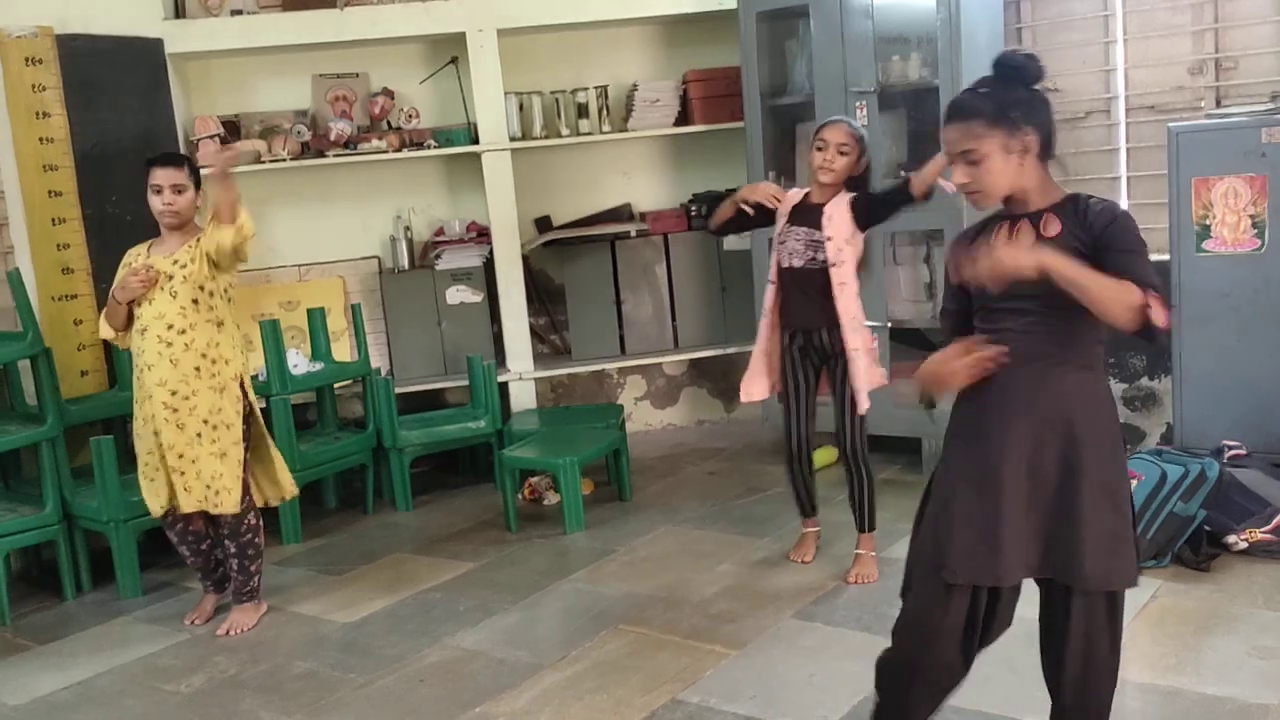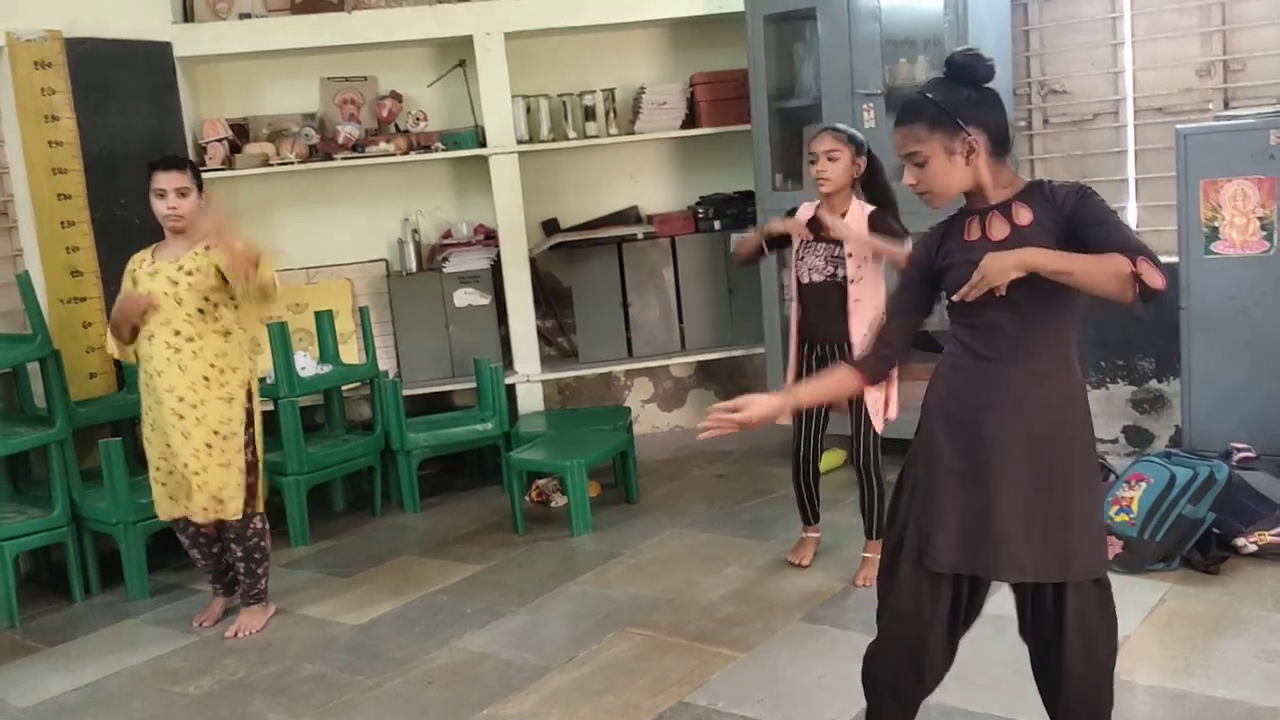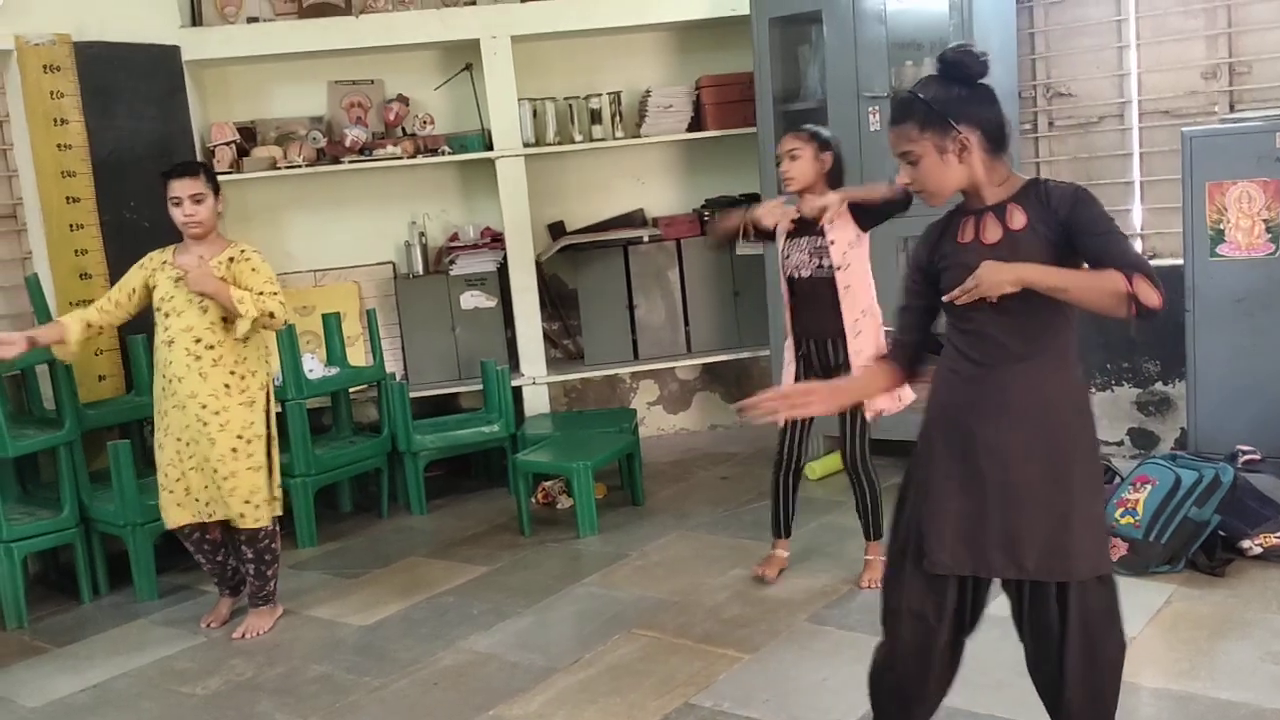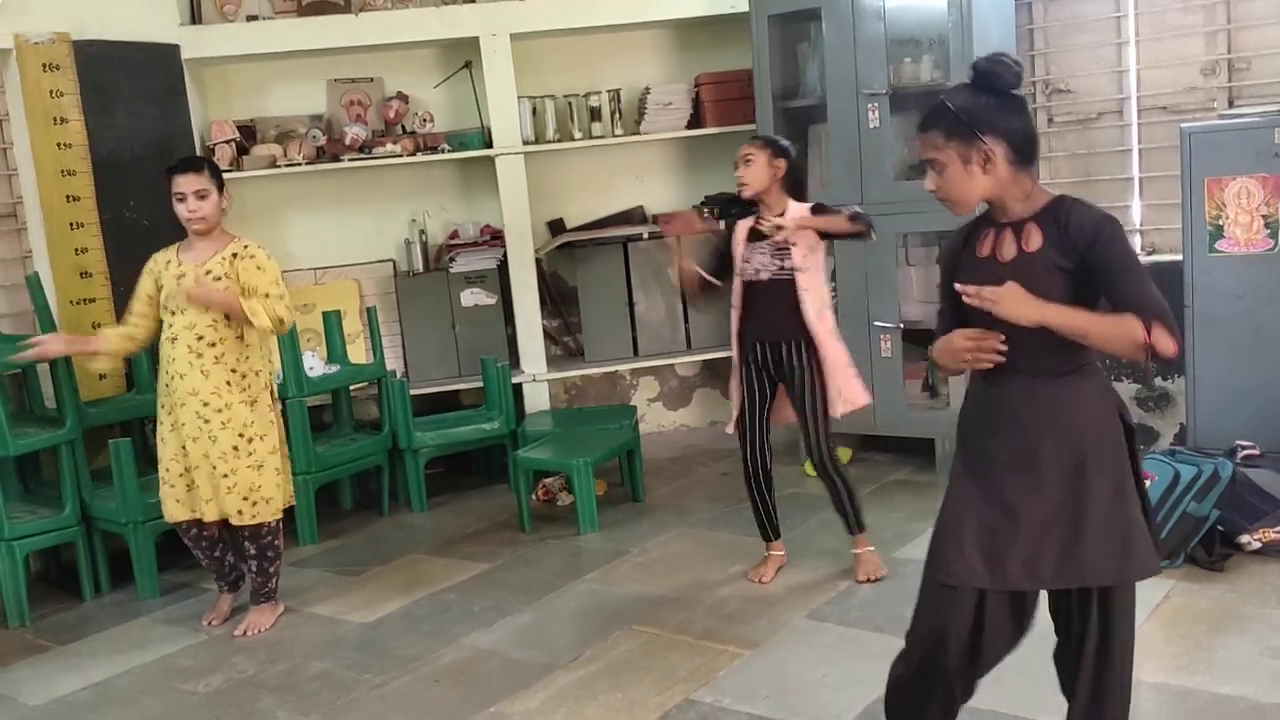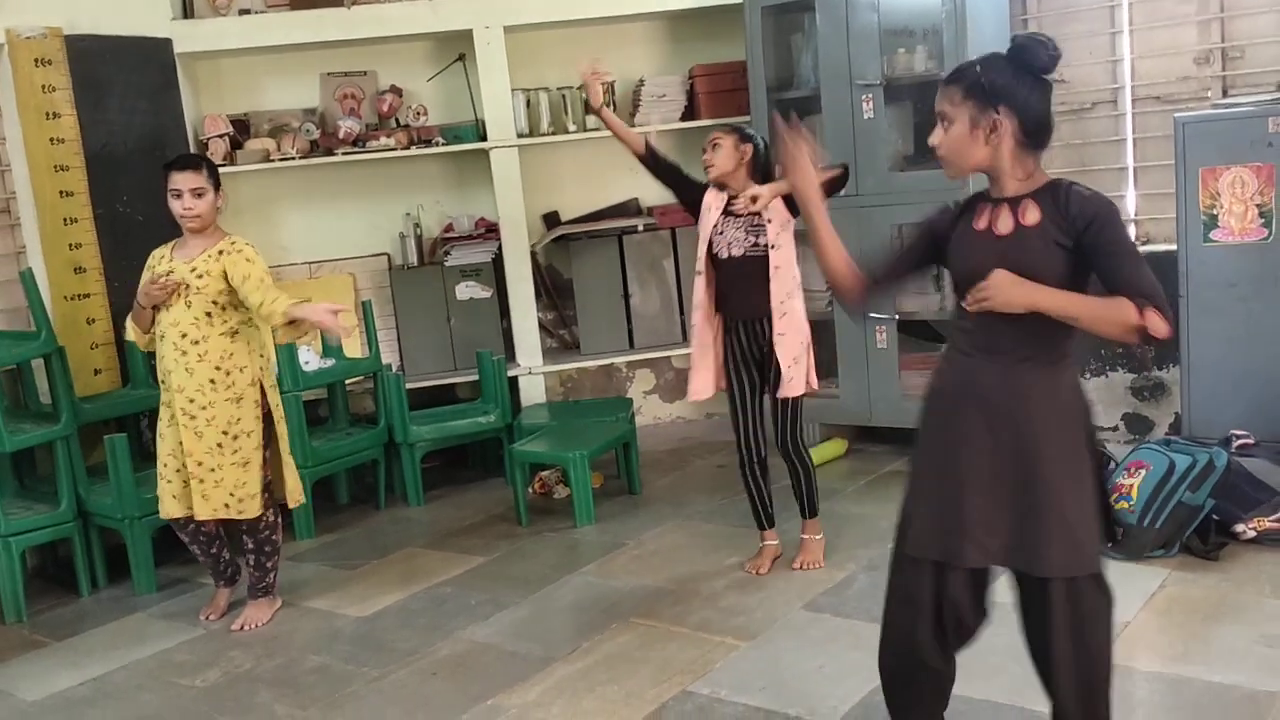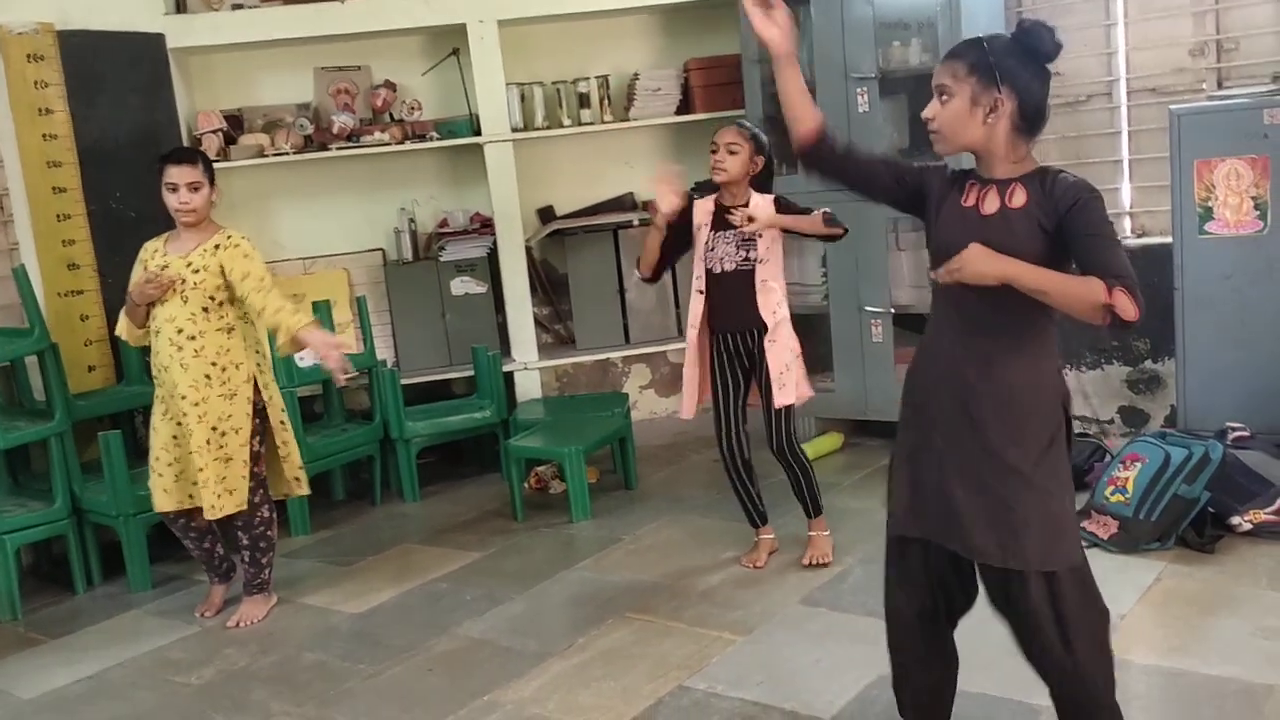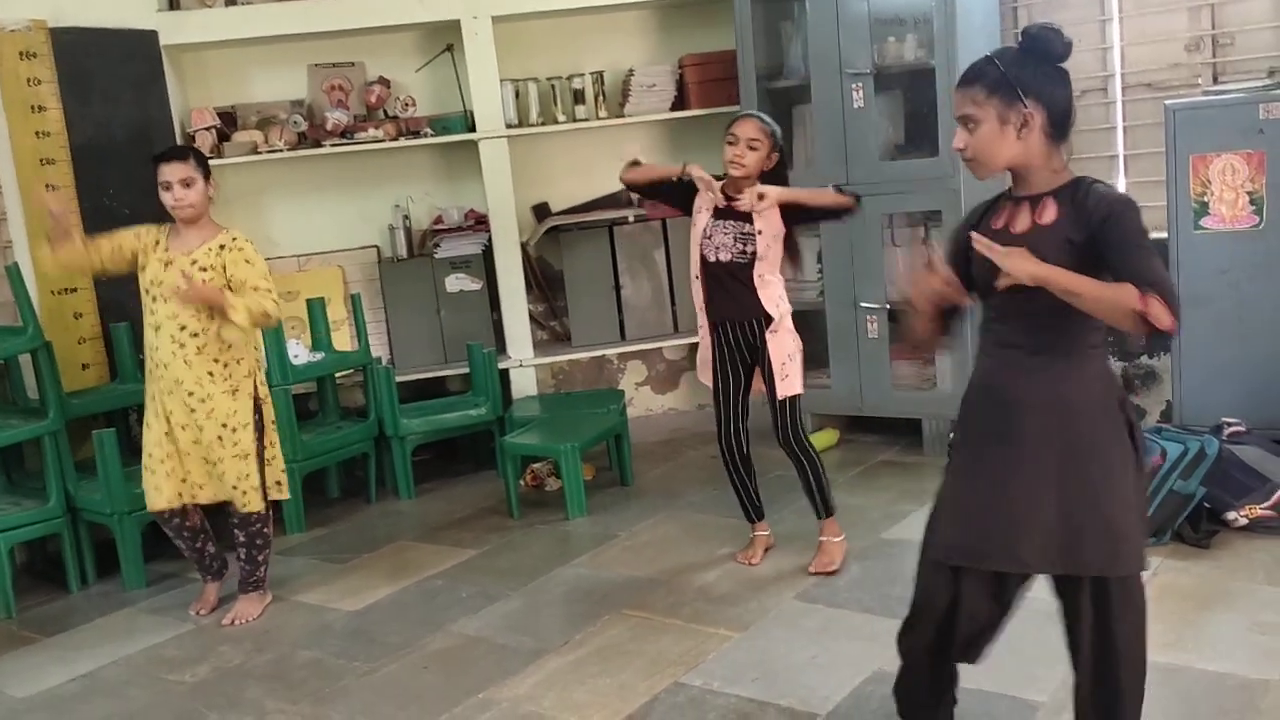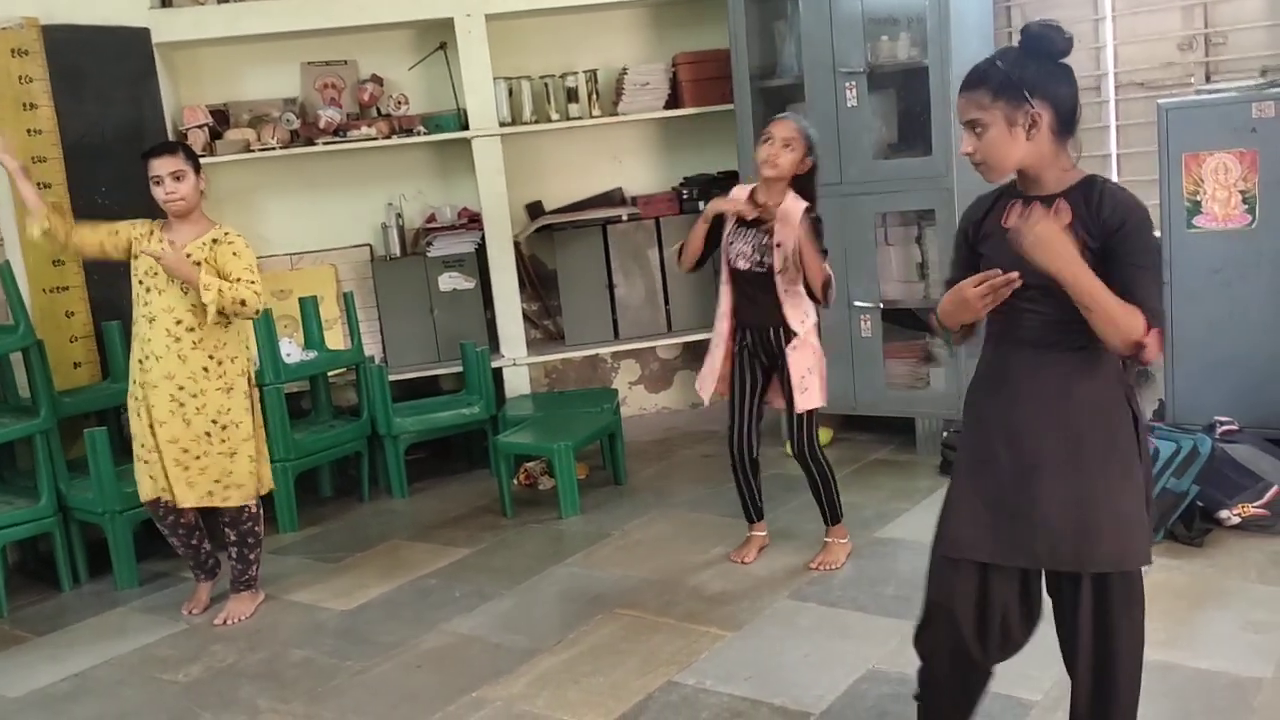
dt=0.3s
person 1, frame 1
left shoulder: (1097, 220)
right shoulder: (970, 244)
left elbow: (1149, 312)
right elbow: (948, 348)
left wrist: (1039, 261)
right wrist: (947, 365)
left hip: (1074, 442)
right hip: (983, 443)
left knee: (1081, 624)
right knee: (933, 618)
person 1, frame 2
left shoulder: (1065, 206)
right shoulder: (937, 245)
left elbow: (1147, 277)
right elbow: (876, 359)
left wrist: (1031, 258)
right wrist: (780, 402)
left hip: (1047, 434)
right hip: (955, 438)
left knee: (1070, 619)
right knee: (914, 617)
person 1, frame 3
left shoulder: (1063, 206)
right shoulder: (935, 235)
left elbow: (1144, 292)
right elbow: (902, 358)
left wrist: (1025, 274)
right wrist: (816, 395)
left hip: (1048, 440)
right hip: (957, 441)
left knee: (1075, 619)
right knee: (921, 619)
person 1, frame 4
left shoulder: (1083, 228)
right shoulder: (961, 248)
left elbow: (1160, 338)
left wrist: (1037, 310)
right wrist: (948, 351)
left hip: (1080, 455)
right hip: (990, 456)
left knee: (1095, 628)
right knee: (948, 623)
person 1, frame 5
left shoulder: (1081, 211)
right shoulder: (956, 221)
left elbow: (1153, 319)
right elbow: (858, 288)
left wrist: (1035, 295)
right wrist: (811, 205)
left hip: (1044, 438)
right hip: (956, 436)
left knee: (1067, 613)
right knee: (919, 611)
person 1, frame 6
left shoulder: (1065, 197)
right shoulder: (936, 190)
left elbow: (1122, 303)
right elbow: (819, 150)
left wrist: (1003, 267)
left hip: (1017, 427)
right hip: (935, 421)
left knee: (1046, 600)
right knee: (917, 598)
person 1, frame 7
left shoulder: (1101, 209)
right shoulder: (981, 221)
left elbow: (1157, 314)
right elbow: (927, 333)
left wrist: (1038, 270)
right wrist: (923, 300)
left hip: (1081, 440)
right hip: (990, 435)
left knee: (1102, 615)
right knee: (943, 600)
person 1, frame 8
left shoulder: (1114, 211)
right shoulder: (984, 216)
left elbow: (1142, 341)
right elbow: (957, 323)
left wrist: (1065, 263)
right wrist: (949, 311)
left hip: (1089, 437)
right hip: (997, 431)
left knee: (1099, 615)
right knee: (959, 603)
person 2, frame 1
left shoulder: (211, 248)
right shoulder: (135, 258)
left elbow: (232, 235)
right elbow: (116, 332)
left wrist: (223, 177)
right wrist: (119, 297)
left hip: (213, 396)
right hip: (156, 403)
left knee: (230, 494)
right knee: (176, 504)
left ankle: (249, 596)
right ankle: (214, 586)
person 2, frame 2
left shoulder: (218, 253)
right shoulder: (139, 265)
left elbow: (260, 287)
right elbow: (122, 346)
left wrist: (223, 235)
right wrist: (121, 317)
left hip: (220, 400)
right hip: (164, 406)
left knee: (233, 498)
right knee: (185, 507)
left ankle: (256, 598)
right ankle: (223, 588)
person 2, frame 3
left shoulder: (243, 259)
right shoulder: (155, 264)
left elbow: (275, 313)
right elbow: (103, 312)
left wrist: (216, 288)
left hip: (235, 405)
right hip: (179, 408)
left knee: (246, 501)
right knee: (189, 511)
left ankle: (264, 600)
right ankle: (229, 588)
person 2, frame 4
left shoulder: (247, 256)
right shoulder: (162, 264)
left elbow: (281, 315)
right elbow: (133, 331)
left wrist: (225, 299)
right wrist: (73, 343)
left hip: (239, 402)
right hip: (181, 406)
left knee: (250, 499)
right knee: (190, 507)
left ankle: (266, 598)
right ankle: (229, 585)
person 2, frame 5
left shoulder: (233, 254)
right shoulder: (158, 259)
left elbow: (266, 299)
right elbow: (143, 336)
left wrist: (310, 313)
right wrist: (142, 303)
left hip: (232, 398)
right hip: (178, 403)
left knee: (248, 493)
right knee: (182, 503)
left ankle: (264, 592)
right ankle: (225, 579)
person 2, frame 6
left shoulder: (230, 248)
right shoulder: (151, 252)
left elbow: (266, 300)
right elbow: (135, 332)
left wrist: (314, 337)
right wrist: (136, 300)
left hip: (229, 393)
right hip: (173, 399)
left knee: (246, 491)
right knee: (175, 499)
left ankle: (259, 589)
right ankle: (220, 576)
person 2, frame 7
left shoulder: (232, 247)
right shoulder: (149, 242)
left elbow: (267, 307)
right elbow: (86, 254)
left wrist: (213, 297)
right wrist: (59, 228)
left hip: (226, 392)
right hip: (167, 394)
left knee: (242, 488)
right knee: (168, 499)
left ankle: (254, 586)
right ankle: (212, 574)
person 2, frame 8
left shoulder: (226, 242)
right shoulder: (138, 237)
left elbow: (250, 301)
right elbow: (65, 231)
left wrist: (187, 272)
left hip: (216, 389)
right hip: (156, 391)
left knee: (232, 486)
right knee: (163, 495)
left ankle: (246, 586)
right ankle: (205, 574)
person 3, frame 1
left shoulder: (856, 208)
right shoulder: (788, 203)
left elbow: (909, 190)
right elbow: (719, 226)
left wrist: (949, 156)
right wrist: (743, 196)
left hip: (841, 337)
right hip: (794, 339)
left knee: (852, 444)
right knee: (797, 443)
left ankle: (867, 547)
right ankle: (810, 525)
person 3, frame 2
left shoulder: (873, 219)
right shoulder: (800, 219)
left elbow: (913, 259)
right elbow: (741, 255)
left wrist: (854, 234)
right wrist: (771, 229)
left hip: (859, 350)
right hip: (812, 350)
left knee: (865, 455)
right knee: (803, 452)
left ankle: (873, 551)
right ankle: (810, 530)
person 3, frame 3
left shoulder: (849, 211)
right shoulder: (783, 220)
left elbow: (901, 194)
left wrist: (842, 198)
right wrist: (756, 214)
left hip: (849, 346)
right hip: (803, 350)
left knee: (855, 455)
right knee: (787, 453)
left ankle: (875, 551)
right ankle: (780, 547)
person 3, frame 4
left shoulder: (809, 216)
right shoulder: (741, 232)
left elbow: (861, 224)
right elbow: (699, 286)
left wrist: (797, 224)
right wrist: (681, 249)
left hip: (802, 350)
right hip: (754, 355)
left knee: (822, 454)
right knee: (752, 457)
left ankle: (863, 545)
right ankle: (774, 548)
person 3, frame 5
left shoulder: (780, 200)
right shoulder: (707, 202)
left elbow: (837, 173)
right elbow: (650, 156)
left wrist: (776, 190)
right wrist: (602, 108)
left hip: (780, 332)
right hip: (735, 338)
left knee: (788, 440)
right knee: (748, 445)
left ankle: (812, 532)
right ankle: (768, 539)
person 3, frame 6
left shoulder: (772, 208)
right shoulder: (696, 213)
left elbow: (836, 227)
right elbow: (647, 271)
left wrist: (772, 221)
right wrist: (662, 219)
left hip: (769, 337)
right hip: (721, 343)
left knee: (782, 443)
right knee: (731, 447)
left ankle: (819, 529)
right ankle: (763, 534)
person 3, frame 7
left shoulder: (776, 202)
right shoulder: (700, 196)
left elbow: (846, 203)
right elbow: (631, 176)
left wrist: (781, 195)
right wrist: (686, 171)
left hip: (769, 328)
right hip: (724, 334)
left knee: (791, 435)
right knee: (730, 439)
left ankle: (831, 531)
right ankle: (760, 530)
person 3, frame 8
left shoulder: (802, 214)
right shoulder: (733, 202)
left elbow: (820, 292)
right elbow: (688, 263)
left wrist: (799, 238)
right wrist: (710, 214)
left hip: (792, 338)
right hip: (745, 339)
left knee: (804, 445)
right knee: (740, 443)
left ankle: (837, 533)
right ankle: (756, 529)
